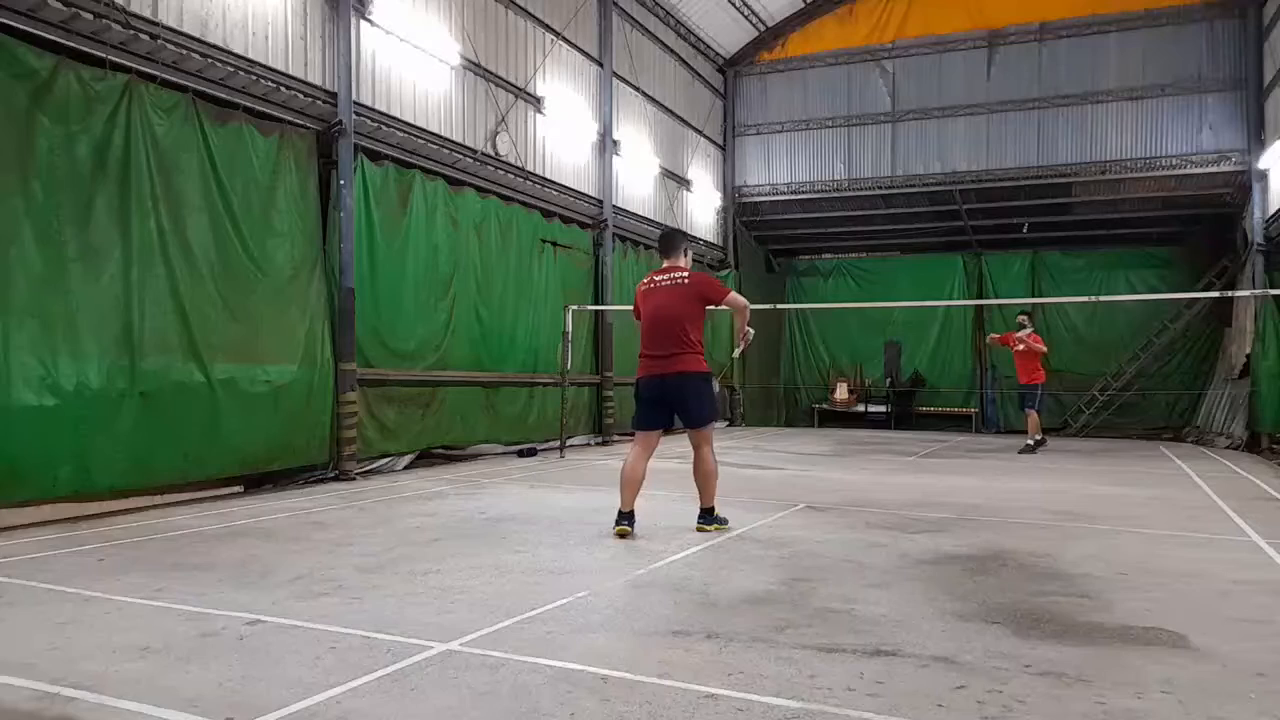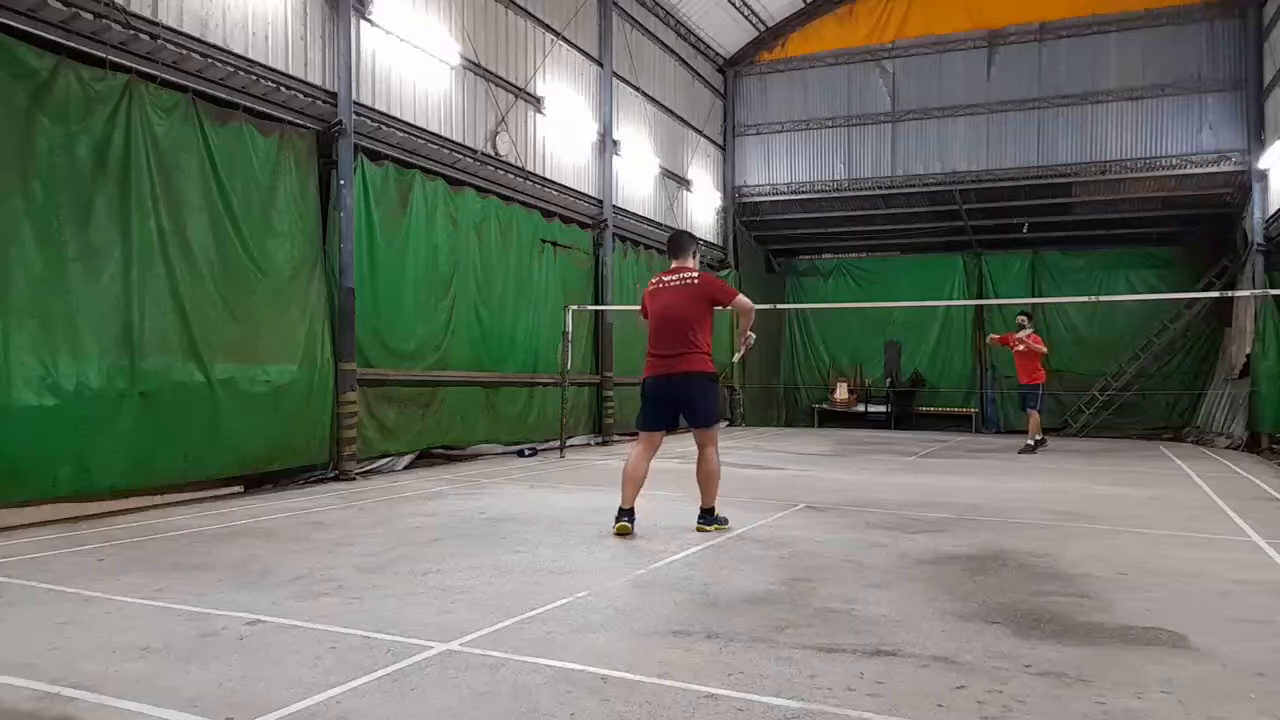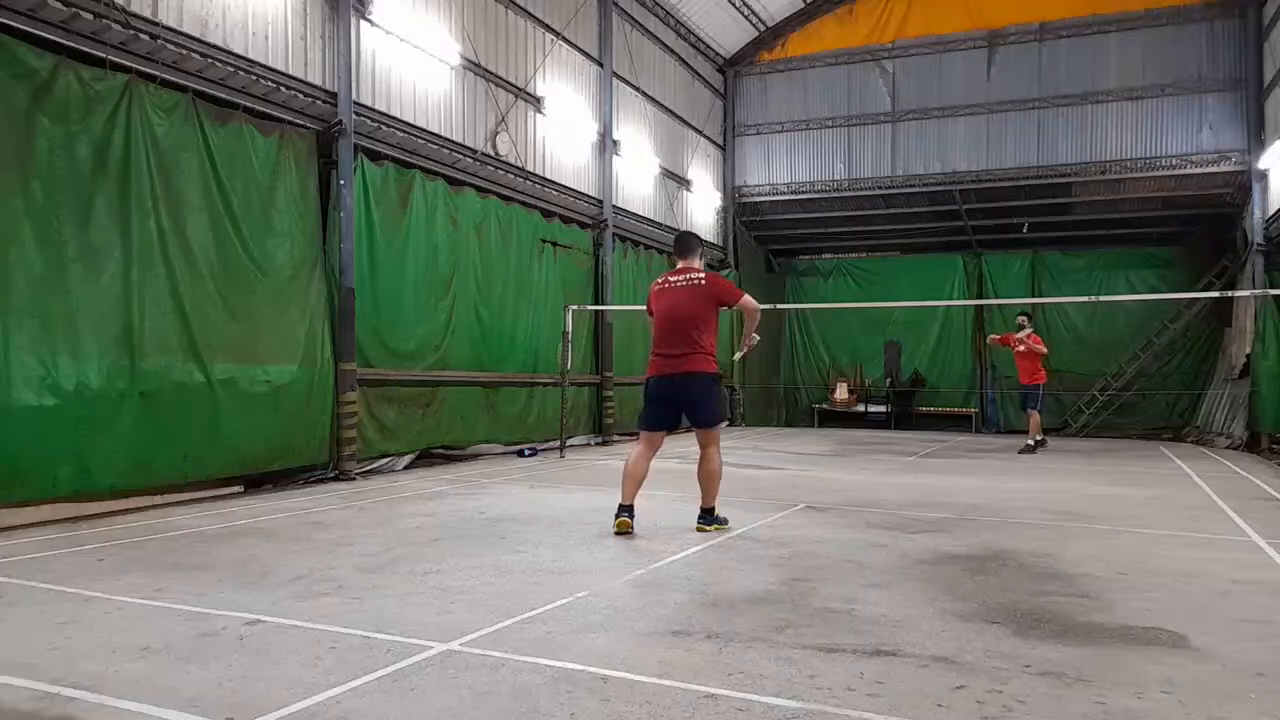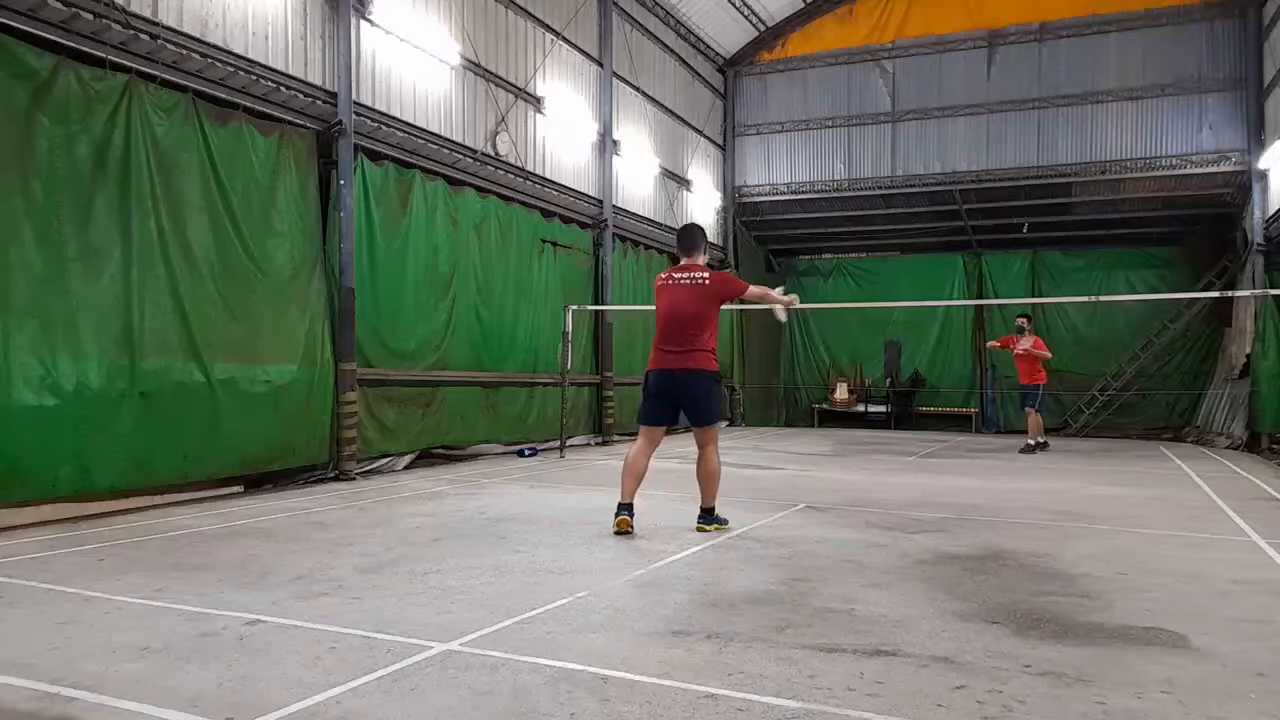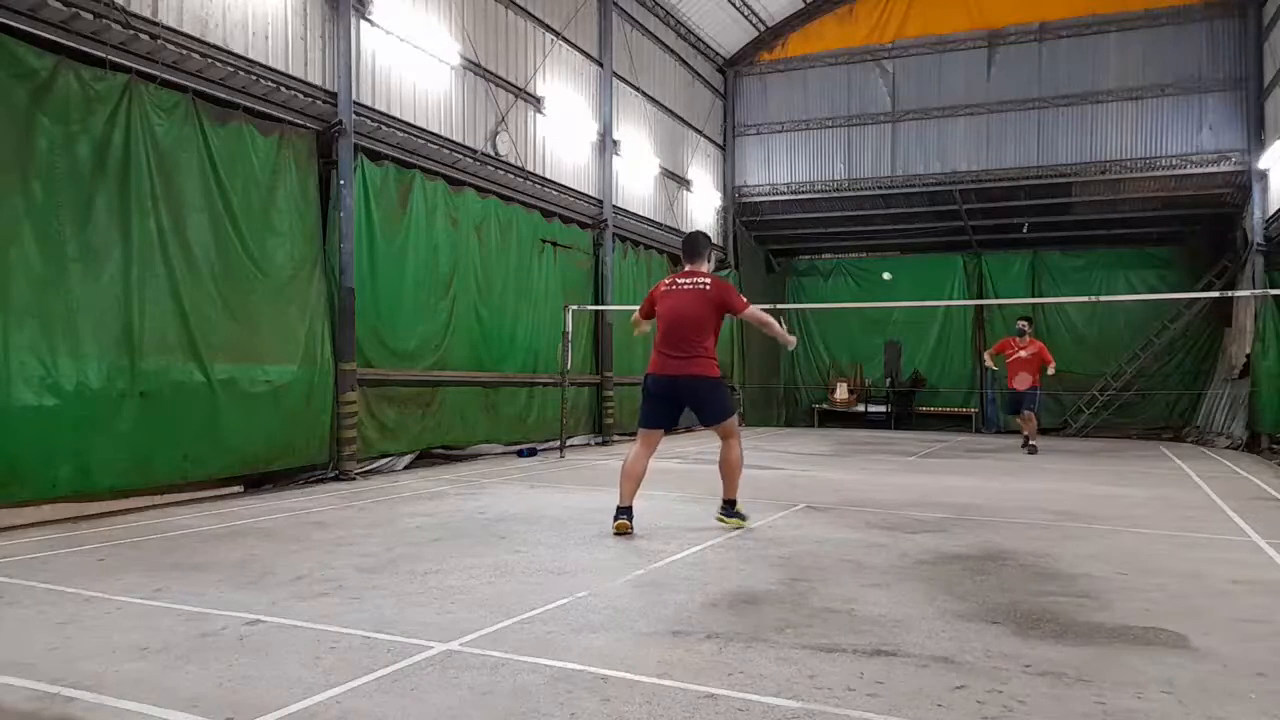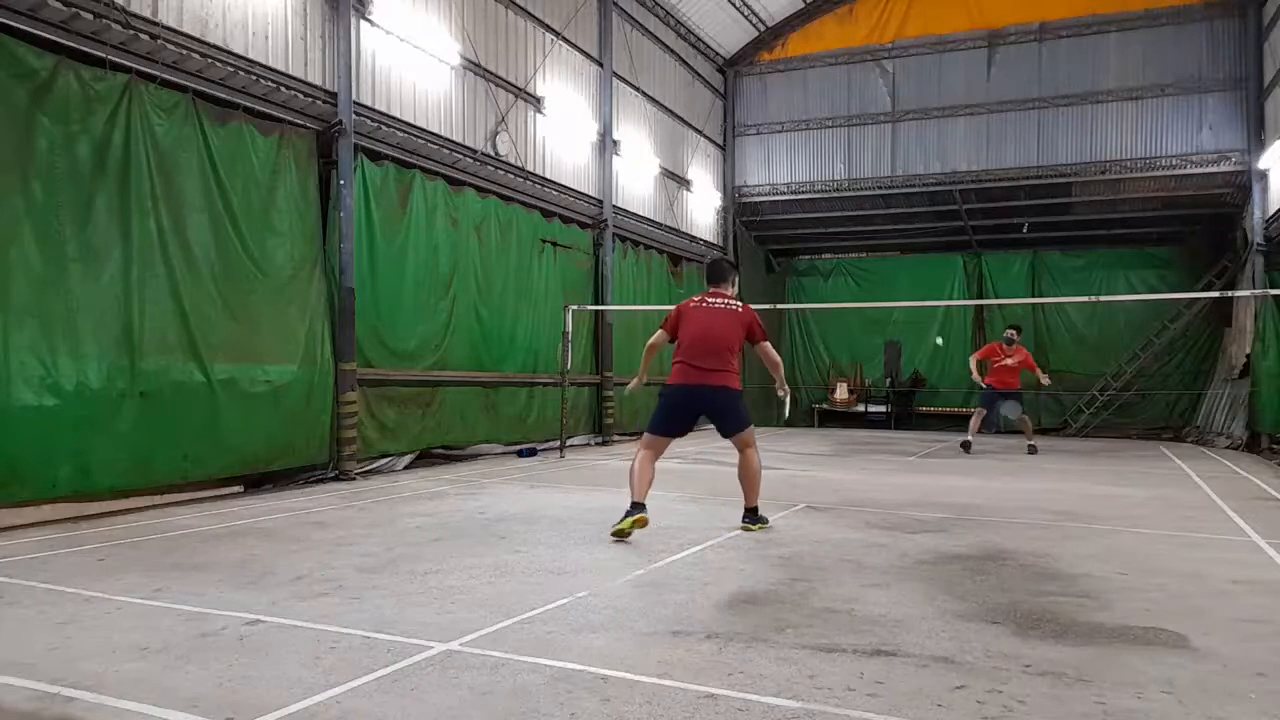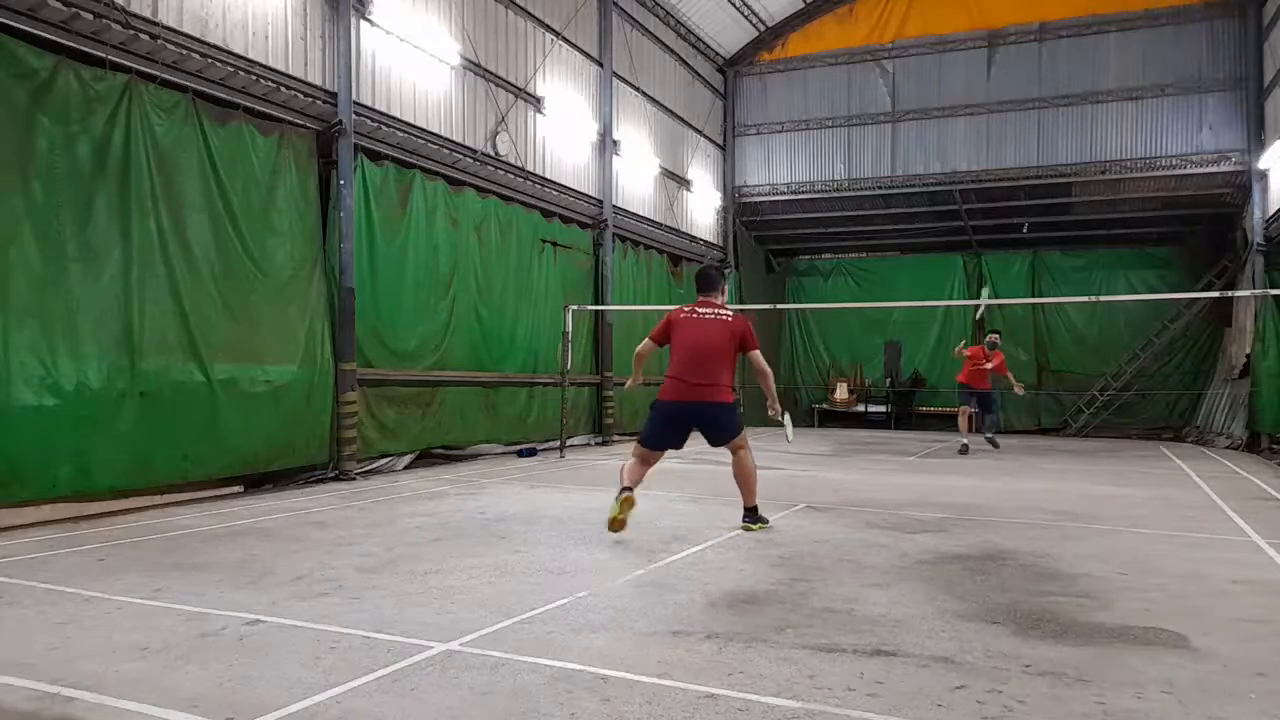
dt=0.3s
person 1, frame 1
left shoulder: (644, 287)
right shoulder: (696, 281)
right elbow: (741, 304)
right wrist: (741, 329)
left hip: (649, 376)
right hip: (689, 374)
left knee: (641, 448)
right knee: (703, 446)
left ankle: (625, 517)
right ankle: (707, 515)
person 1, frame 2
left shoulder: (651, 288)
right shoulder: (704, 281)
right elbow: (747, 307)
right wrist: (743, 334)
left hip: (656, 376)
right hip: (695, 374)
left knee: (644, 447)
right knee: (707, 446)
left ankle: (625, 513)
right ankle: (708, 515)
person 1, frame 3
left shoulder: (657, 287)
right shoulder: (711, 282)
right elbow: (753, 308)
right wrist: (748, 336)
left hip: (659, 375)
right hip: (699, 374)
left knee: (645, 446)
right knee: (710, 446)
left ankle: (625, 510)
right ankle: (707, 515)
person 1, frame 4
left shoulder: (661, 281)
right shoulder: (715, 280)
right elbow: (761, 294)
right wrist: (784, 299)
left hip: (659, 371)
right hip: (698, 372)
left knee: (645, 442)
right knee: (708, 446)
left ankle: (625, 509)
right ankle: (708, 515)
person 1, frame 5
left shoulder: (662, 288)
right shoulder: (718, 288)
left elbow: (637, 322)
right elbow: (759, 318)
left wrist: (646, 327)
right wrist: (785, 337)
left hip: (661, 376)
right hip: (702, 377)
left knee: (643, 445)
right knee: (731, 437)
left ankle: (624, 513)
right ankle: (729, 507)
person 1, frame 6
left shoulder: (686, 307)
right shoulder: (745, 313)
left elbow: (654, 344)
right elbow: (772, 358)
left wrist: (640, 376)
right wrist: (781, 384)
left hip: (680, 387)
right hip: (724, 389)
left knee: (647, 451)
right knee: (748, 446)
left ankle: (636, 508)
right ankle: (752, 514)
person 1, frame 7
left shoulder: (677, 315)
right shoulder: (738, 322)
left elbow: (641, 352)
right elbow: (762, 370)
left wrist: (635, 376)
right wrist: (773, 403)
left hip: (672, 400)
right hip: (716, 402)
left knee: (640, 460)
right knee: (740, 448)
left ankle: (625, 495)
right ankle: (751, 514)
